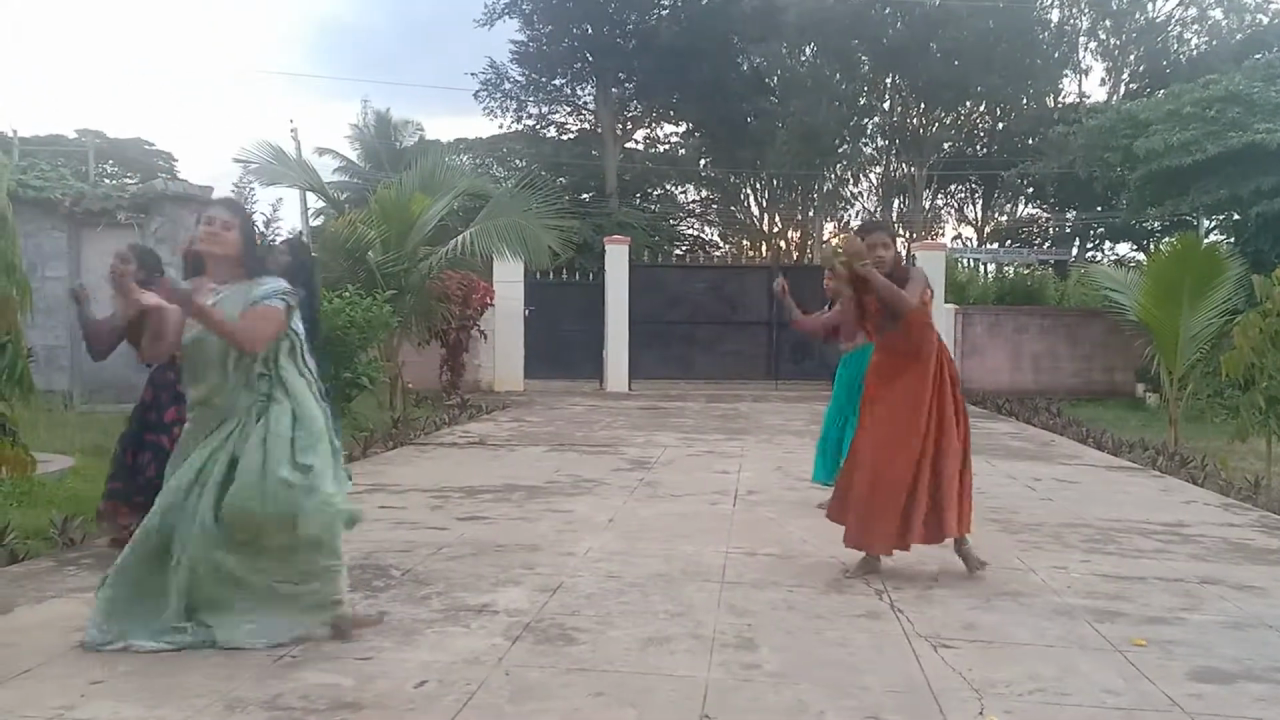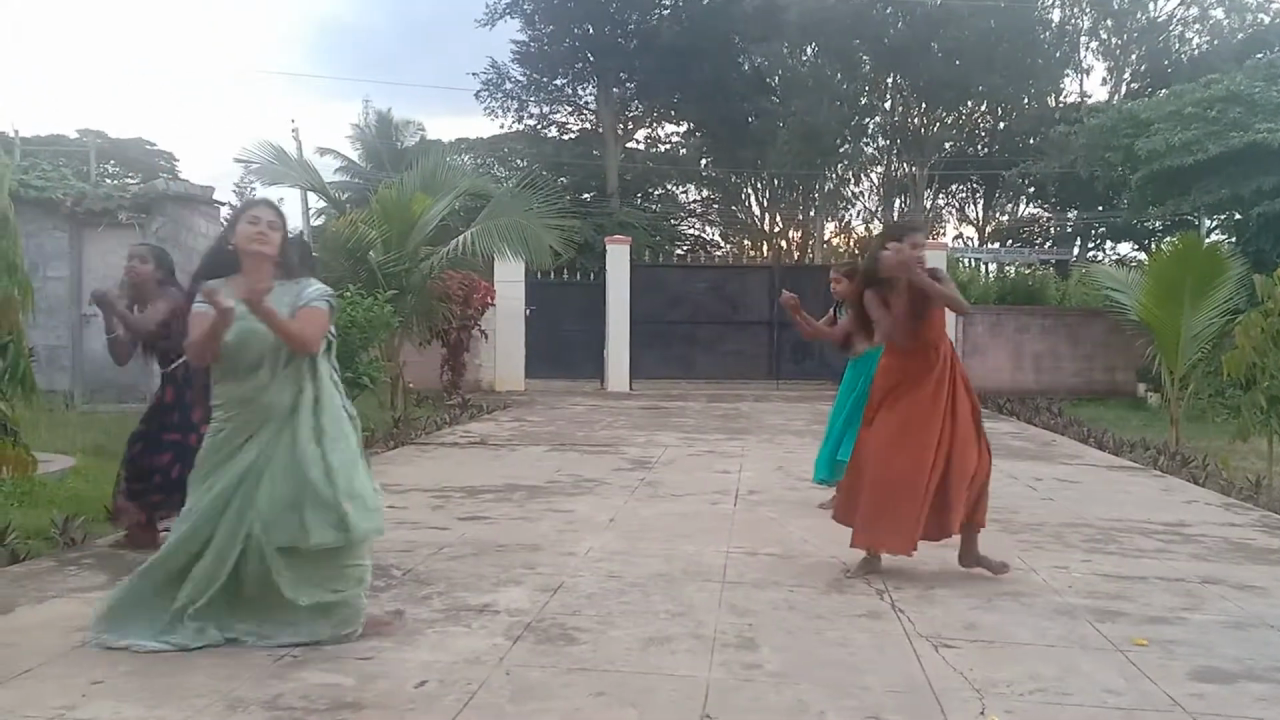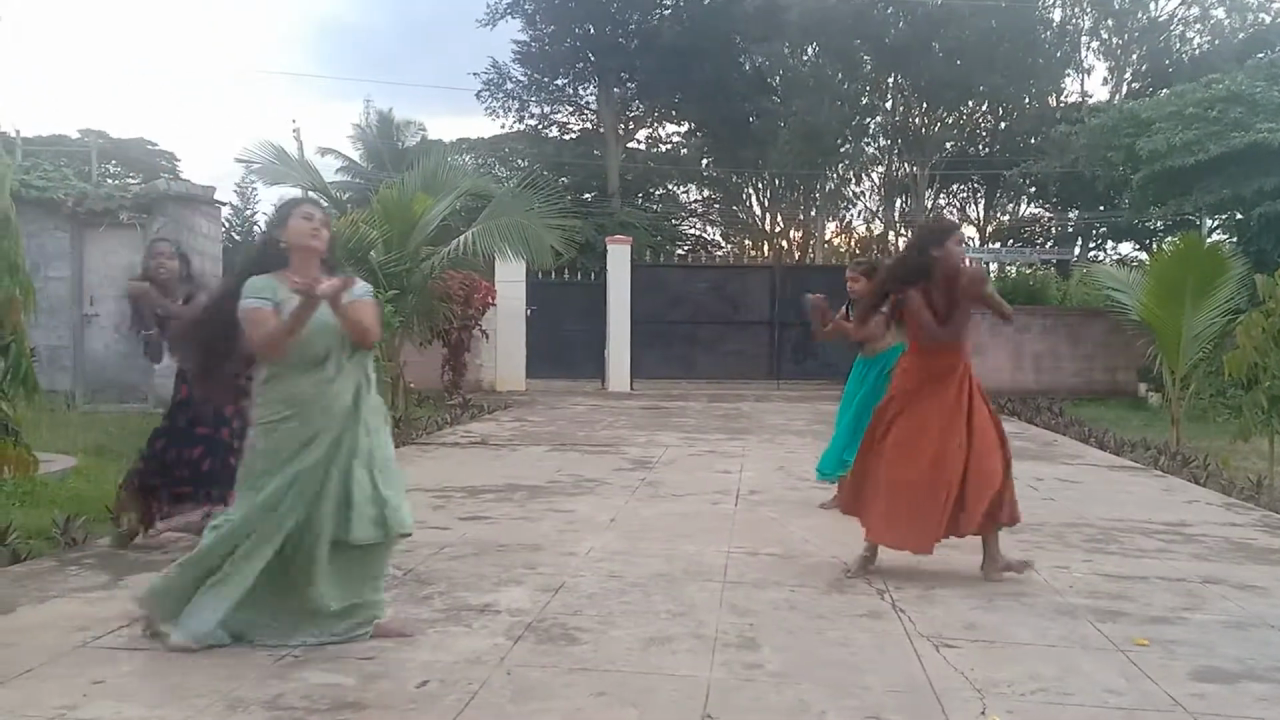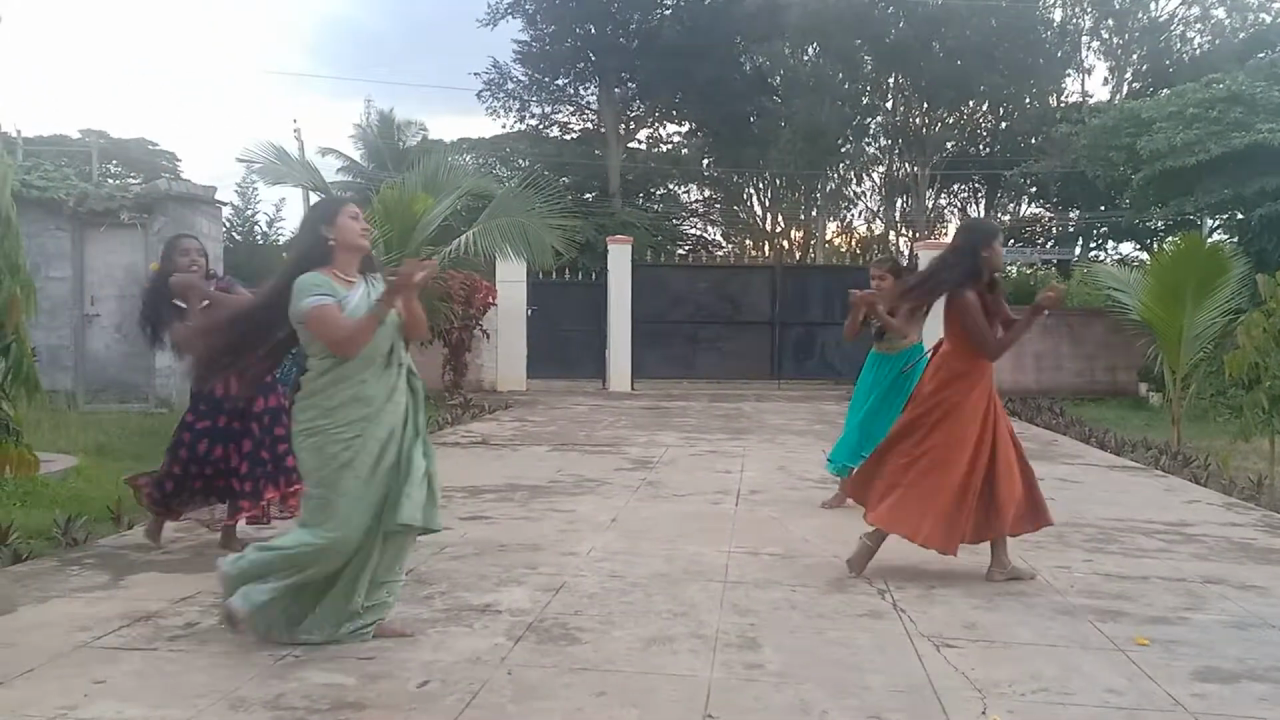
dt=0.1s
person 1, frame 1
left shoulder: (271, 291)
right shoulder: (188, 294)
left elbow: (251, 341)
right elbow: (155, 352)
left wrist: (195, 309)
right wrist: (157, 314)
left hip: (269, 425)
right hip: (212, 428)
left knee: (304, 512)
right knee: (186, 518)
left ankle: (332, 609)
right ankle: (177, 616)
person 1, frame 2
left shoulder: (309, 290)
right shoulder: (213, 293)
left elbow: (307, 343)
right elbow: (197, 355)
left wrist: (260, 311)
right wrist: (221, 317)
left hip: (304, 428)
right hip: (241, 431)
left knee: (333, 520)
right knee: (212, 525)
left ankle: (346, 615)
right ankle: (180, 617)
person 1, frame 3
left shoulder: (353, 287)
right shoulder: (259, 288)
left elbow: (368, 337)
right elbow: (266, 348)
left wrist: (337, 302)
right wrist: (308, 306)
left hip: (347, 426)
right hip: (286, 427)
left knee: (363, 518)
right knee: (261, 523)
left ankle: (360, 616)
right ankle: (188, 612)
person 1, frame 4
left shoulder: (375, 283)
right shoulder: (312, 286)
left elbow: (417, 334)
right elbow: (343, 344)
left wrist: (408, 295)
right wrist: (387, 298)
left hip: (386, 418)
right hip: (340, 422)
left knee: (390, 518)
right knee: (337, 525)
left ankle: (365, 612)
right ankle: (249, 591)
person 2, frame 1
left shoulder: (913, 276)
right shoulder: (858, 292)
left elbow: (908, 306)
left wrist: (869, 272)
right wrist: (849, 281)
left hip: (929, 374)
right hip: (888, 378)
left knee: (943, 458)
right knee: (875, 461)
left ankle: (959, 540)
right ankle: (873, 551)
person 2, frame 2
left shoulder: (934, 279)
right shoulder: (876, 293)
left elbow: (960, 305)
right elbow: (892, 338)
left wrist: (917, 280)
right wrist: (897, 285)
left hip: (941, 376)
right hip: (900, 382)
left knee: (964, 459)
right knee: (883, 462)
left ankle: (969, 548)
right ankle: (871, 553)
person 2, frame 3
left shoulder: (963, 280)
right shoulder: (914, 291)
left elbow: (1007, 316)
right elbow: (944, 340)
left wrist: (982, 289)
right wrist: (966, 297)
left hip: (955, 380)
right hip: (920, 382)
left knee: (986, 461)
right knee: (898, 463)
left ankle: (992, 555)
right ankle: (870, 550)
person 2, frame 4
left shoulder: (986, 288)
right shoulder: (965, 295)
left elbow: (1009, 325)
right elbow: (993, 350)
left wrist: (1037, 308)
right wrist: (1037, 310)
left hip: (971, 385)
right hip: (954, 386)
left knee: (999, 467)
right knee: (924, 463)
left ankle: (999, 558)
right ankle: (873, 539)
person 3, frame 1
right shoulder: (131, 306)
left elbow: (100, 333)
right elbow: (98, 350)
left wrist: (82, 306)
right wrist: (84, 307)
left hip: (174, 382)
right hip: (164, 384)
left knee: (164, 456)
right knee: (141, 452)
right ankle: (138, 529)
person 3, frame 2
left shoulder: (171, 294)
right shoulder: (131, 308)
left elbow: (143, 327)
right elbow: (121, 359)
left wrist: (113, 305)
right wrist: (109, 314)
left hip: (196, 381)
right hip: (174, 386)
left knee: (186, 457)
right knee: (149, 452)
right ankle: (146, 530)
person 3, frame 3
left shoulder: (195, 292)
right shoulder: (148, 305)
left elbow: (196, 317)
right elbow: (156, 355)
left wrist: (155, 300)
right wrist: (145, 310)
right hip: (190, 383)
left knee: (219, 454)
right knee: (169, 447)
right ankle: (138, 522)
person 3, frame 4
left shoulder: (220, 285)
right shoulder: (169, 306)
right elbow: (187, 346)
left wrist: (203, 293)
right wrist: (192, 303)
right hip: (210, 383)
left knee: (248, 451)
right knee: (193, 448)
left ankle: (229, 530)
right ankle: (160, 513)
person 4, frame 1
left shoulder: (850, 303)
right shoulder: (836, 306)
left elbow: (814, 327)
right elbow: (805, 324)
right wrist: (785, 298)
left hip: (863, 367)
right hip: (852, 368)
right knee: (839, 425)
person 4, frame 2
right shoulder: (840, 308)
left elbow: (830, 335)
right elbow: (808, 333)
left wrist: (798, 312)
right wrist: (794, 310)
left hip: (876, 369)
right hip: (859, 370)
right knee: (845, 425)
person 4, frame 3
left shoulder: (885, 306)
right shoulder: (851, 308)
left elbow: (860, 335)
right elbow: (822, 334)
left wrist: (828, 312)
right wrist: (816, 313)
left hip: (888, 369)
right hip: (867, 369)
right knee: (853, 424)
person 4, frame 4
right shoulder: (868, 301)
left elbow: (900, 329)
right elbow: (848, 334)
left wrist: (875, 309)
right wrist: (856, 310)
left hip: (909, 368)
right hip: (880, 369)
right knee: (865, 422)
right ankle: (844, 489)
